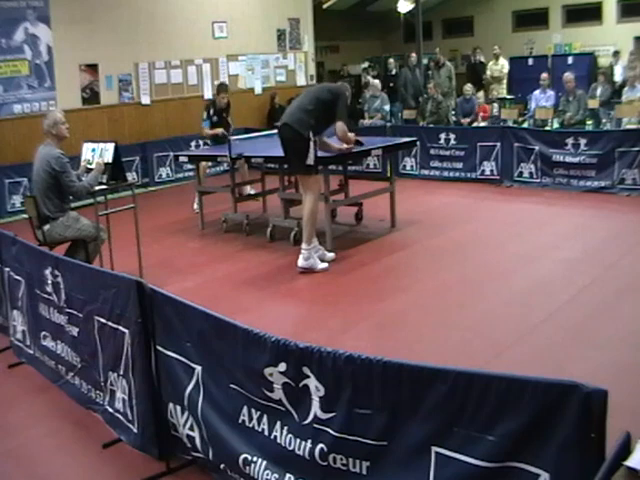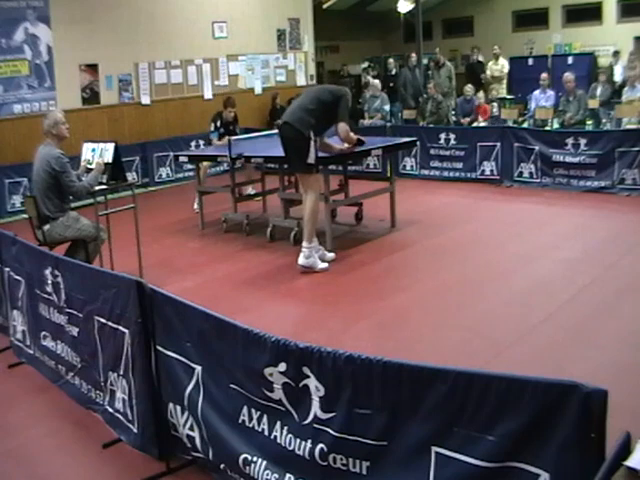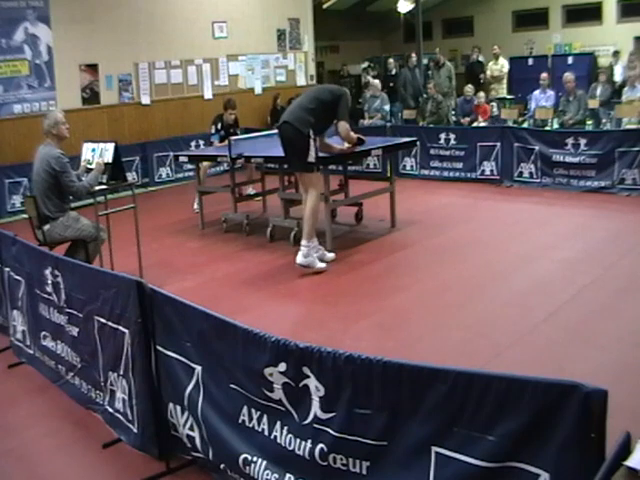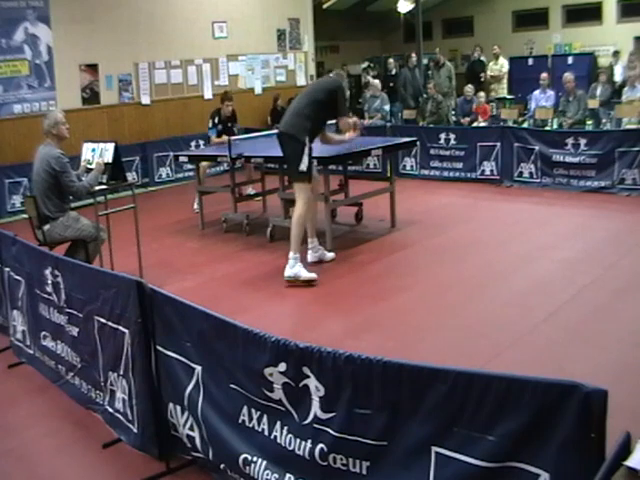
dt=0.3s
person 1, frame 1
left shoulder: (323, 93)
right shoulder: (342, 93)
left elbow: (319, 141)
right elbow: (341, 132)
left wrist: (340, 148)
right wrist: (351, 139)
left hip: (287, 128)
right hip: (299, 130)
left knee: (308, 190)
right knee: (312, 191)
left ankle: (313, 247)
right ankle: (306, 255)
person 1, frame 2
left shoulder: (324, 95)
right shoulder: (342, 95)
left elbow: (319, 142)
right elbow: (343, 133)
left wrist: (341, 149)
right wrist: (353, 139)
left hip: (287, 127)
right hip: (300, 129)
left knee: (308, 190)
right knee: (313, 190)
left ankle: (313, 247)
right ankle: (307, 253)
person 1, frame 3
left shoulder: (323, 95)
right shoulder: (341, 94)
left elbow: (320, 144)
right elbow: (344, 131)
left wrist: (342, 149)
right wrist: (353, 139)
left hip: (286, 127)
right hip: (299, 129)
left knee: (308, 189)
right knee: (313, 190)
left ankle: (314, 248)
right ankle: (305, 252)
person 1, frame 4
left shoulder: (321, 88)
right shoulder: (338, 85)
left elbow: (322, 136)
right elbow: (344, 125)
left wrist: (344, 138)
right wrist: (353, 125)
left hip: (288, 131)
right hip: (296, 135)
left knee: (312, 188)
right knee: (303, 197)
left ankle: (314, 248)
right ankle: (293, 264)
person 2, frame 1
left shoulder: (43, 151)
right shoulder: (56, 156)
right elbow: (78, 192)
left wrist: (81, 171)
right wrist: (96, 172)
left hip: (45, 221)
right hip: (54, 224)
left knee: (87, 231)
right knee: (99, 233)
person 2, frame 2
left shoulder: (43, 151)
right shoulder: (56, 156)
right elbow: (78, 192)
left wrist: (81, 171)
right wrist: (96, 172)
left hip: (45, 220)
right hip: (55, 223)
left knee: (87, 230)
right knee: (98, 233)
person 2, frame 3
left shoulder: (43, 151)
right shoulder: (56, 156)
right elbow: (77, 192)
left wrist: (81, 172)
right wrist: (96, 172)
left hip: (45, 221)
right hip: (55, 224)
left knee: (88, 230)
right knee: (98, 233)
person 2, frame 4
left shoulder: (43, 151)
right shoulder: (56, 156)
right elbow: (77, 192)
left wrist: (81, 171)
right wrist: (96, 172)
left hip: (45, 220)
right hip: (55, 224)
left knee: (87, 230)
right knee: (98, 233)
person 3, frame 1
left shoulder: (227, 104)
right shoulder: (209, 108)
right elbow: (205, 133)
left wrist: (229, 126)
right wrist: (215, 131)
left hip: (225, 140)
right hip: (211, 141)
left knee: (242, 159)
right knee: (203, 165)
left ankle: (246, 188)
right ankle: (197, 199)
person 3, frame 2
left shoulder: (234, 117)
right shoulder: (216, 120)
right elbow: (214, 143)
right wrist: (223, 142)
right knee: (205, 165)
left ankle: (248, 188)
right ankle: (198, 199)
person 3, frame 3
left shoulder: (235, 120)
right shoulder: (217, 122)
right elbow: (215, 145)
right wrist: (225, 144)
right knee: (204, 166)
left ankle: (248, 189)
right ankle: (198, 199)
person 3, frame 4
left shoulder: (233, 113)
right shoulder: (214, 116)
left elbow: (235, 132)
right elbow: (212, 140)
left wrist: (233, 136)
right wrist: (222, 139)
right hip: (216, 145)
right knee: (203, 165)
left ankle: (248, 189)
right ankle: (198, 199)
